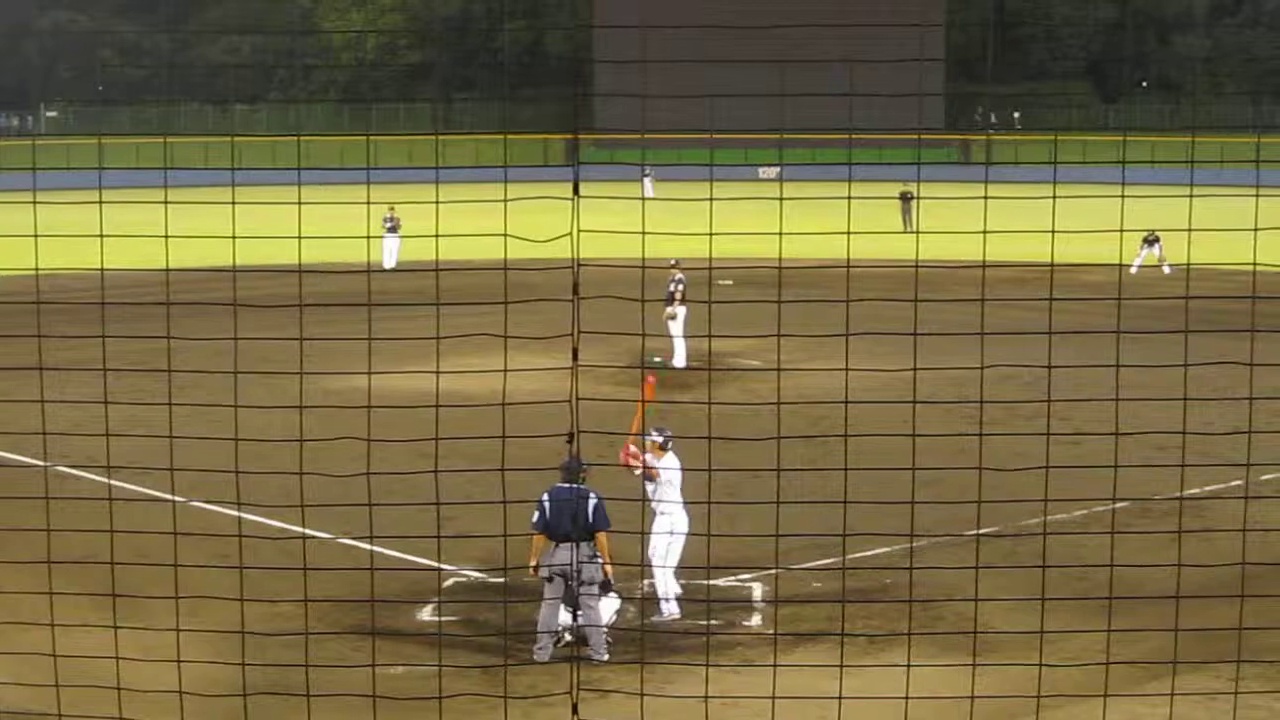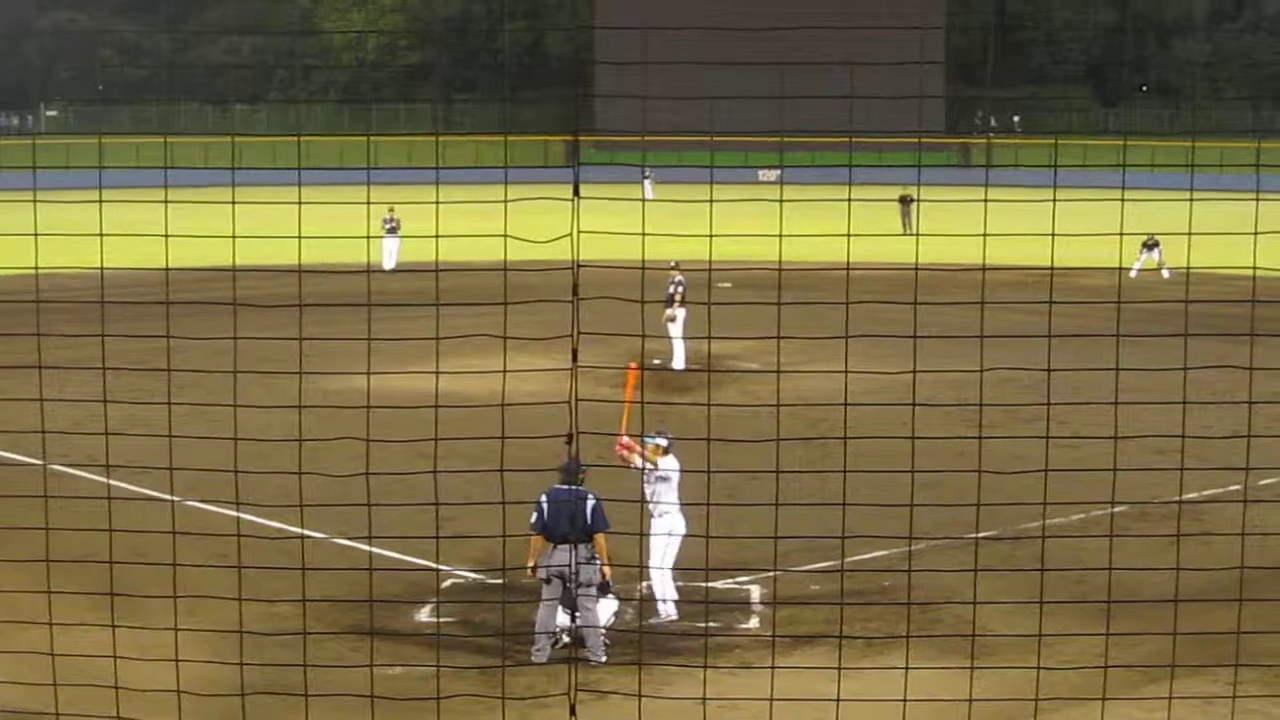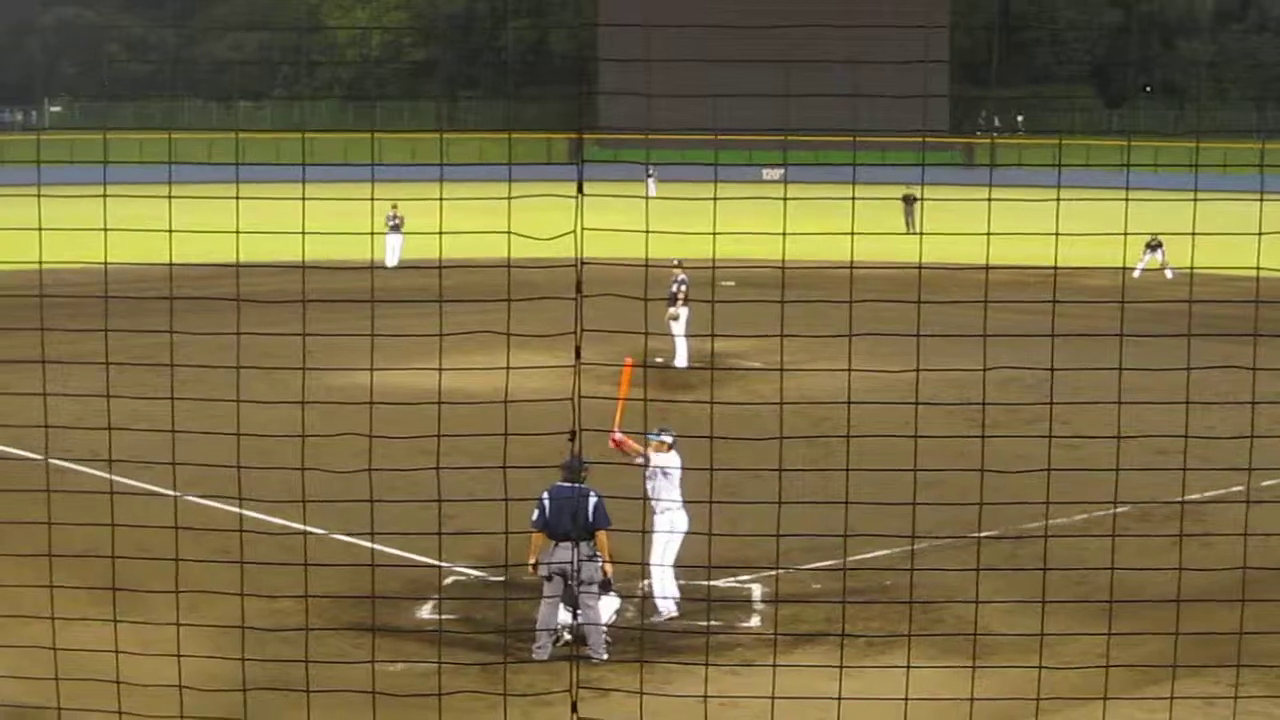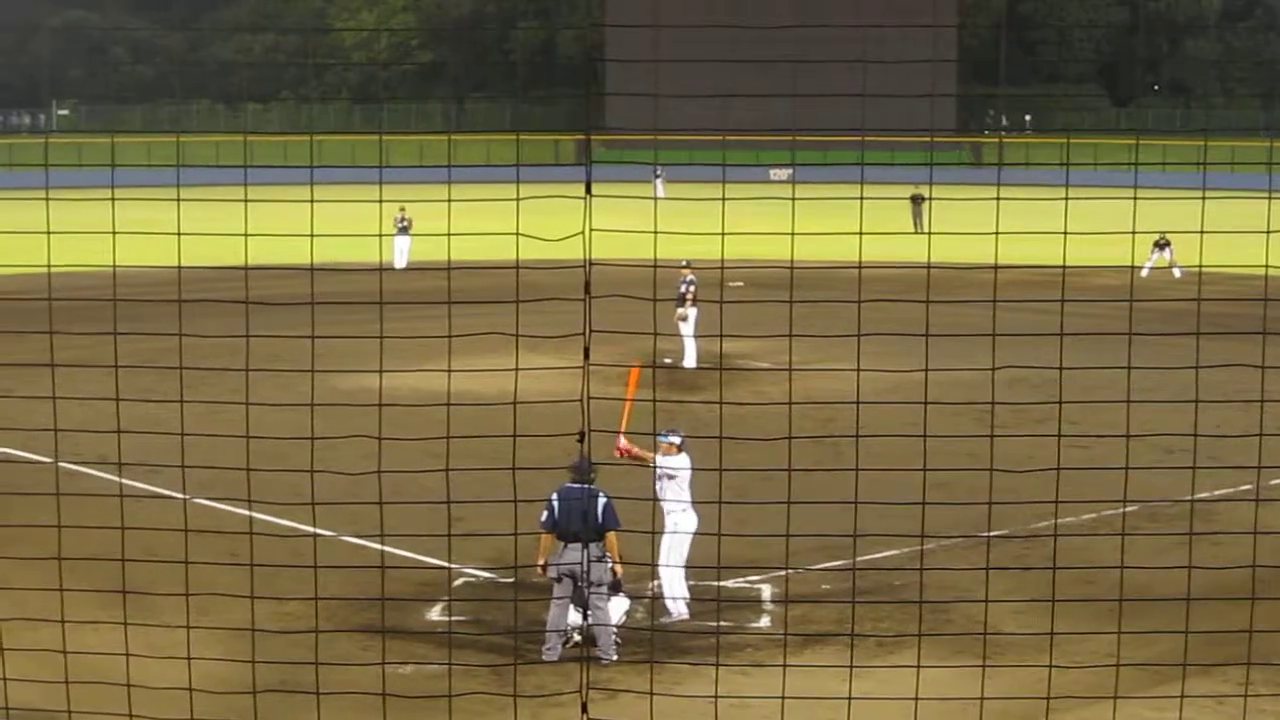
dt=0.2s
person 1, frame 1
left shoulder: (548, 496)
right shoulder: (591, 497)
left elbow: (538, 532)
right elbow: (600, 533)
left wrist: (534, 559)
right wrist: (606, 561)
left hip: (556, 554)
right hip: (584, 555)
left knee: (550, 603)
right knee: (590, 604)
left ankle: (542, 652)
right ankle: (598, 652)
person 1, frame 2
left shoulder: (546, 497)
right shoulder: (589, 499)
left elbow: (536, 533)
right elbow: (598, 535)
left wrist: (532, 560)
right wrist: (604, 563)
left hip: (554, 556)
right hip: (582, 556)
left knee: (548, 605)
right knee: (588, 606)
left ankle: (540, 653)
right ankle: (596, 654)
person 1, frame 3
left shoulder: (548, 495)
right shoulder: (591, 497)
left elbow: (538, 530)
right elbow: (600, 533)
left wrist: (533, 557)
right wrist: (606, 560)
left hip: (556, 553)
right hip: (584, 554)
left knee: (549, 602)
right knee: (589, 604)
left ankle: (541, 650)
right ankle: (597, 651)
person 1, frame 4
left shoulder: (557, 496)
right shoulder: (601, 498)
left elbow: (547, 532)
right elbow: (610, 533)
left wrist: (542, 558)
right wrist: (616, 561)
left hip: (565, 555)
right hip: (593, 556)
left knee: (559, 603)
right knee: (599, 605)
left ankle: (551, 652)
right ankle: (607, 653)
person 2, frame 1
left shoulder: (671, 462)
right shoulder: (650, 458)
left elbow: (657, 475)
right elbow: (637, 468)
left wrist: (639, 457)
right wrist: (631, 458)
left hip: (673, 518)
right hip: (662, 517)
left knee: (662, 564)
right knee: (655, 556)
left ankle: (670, 610)
right ankle: (671, 589)
person 2, frame 2
left shoulder: (671, 463)
right shoulder: (649, 459)
left elbow: (655, 463)
right elbow: (632, 459)
left wrist: (633, 446)
right wrist: (623, 450)
left hip: (669, 521)
right hip: (658, 519)
left knee: (659, 566)
right knee: (658, 564)
left ankle: (668, 611)
right ankle: (669, 598)
person 2, frame 3
left shoulder: (671, 460)
right shoulder: (655, 455)
left elbow: (647, 454)
right elbow: (634, 453)
left wrist: (625, 440)
right wrist: (620, 444)
left hip: (672, 518)
right hip: (662, 516)
left knee: (658, 563)
right knee: (663, 561)
left ankle: (667, 608)
right ankle: (671, 598)
person 2, frame 4
left shoulder: (680, 462)
right shoulder: (670, 458)
left elbow: (653, 459)
right elbow: (648, 459)
left wrist: (630, 447)
right wrist: (627, 452)
left hip: (679, 519)
right hip: (678, 517)
left knee: (667, 565)
right knee: (675, 562)
left ankle: (678, 610)
right ankle: (681, 599)
